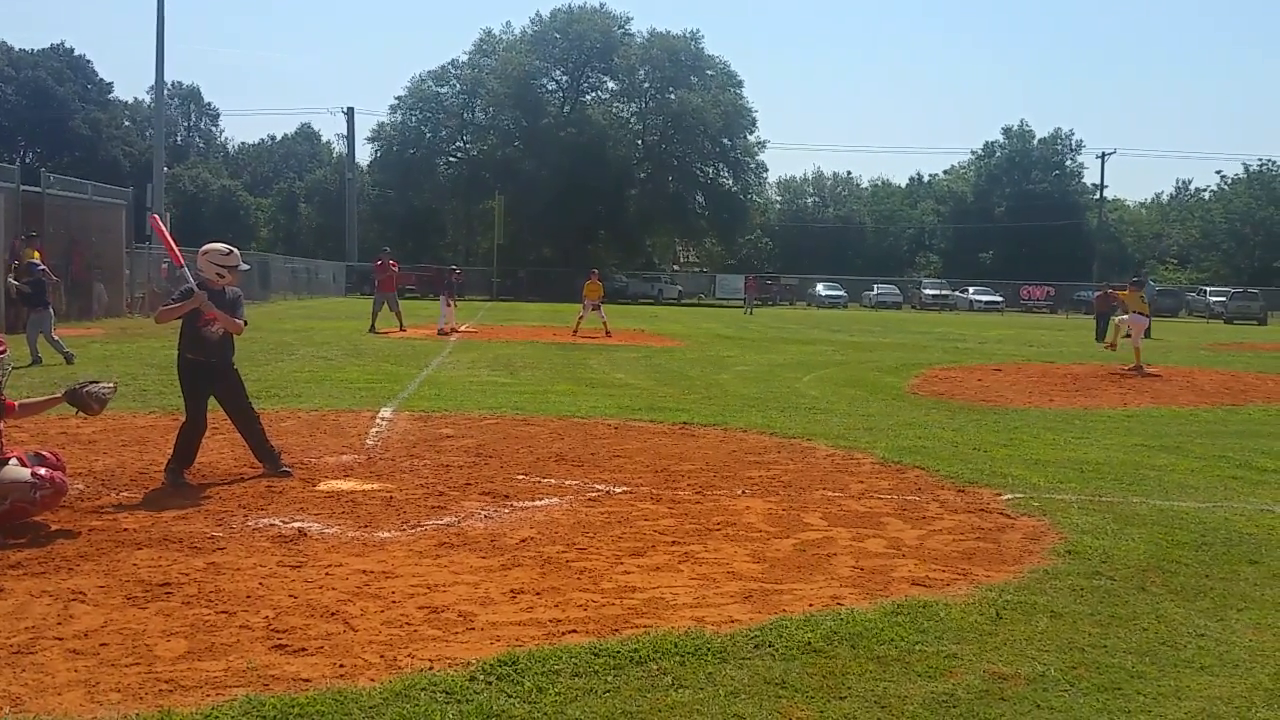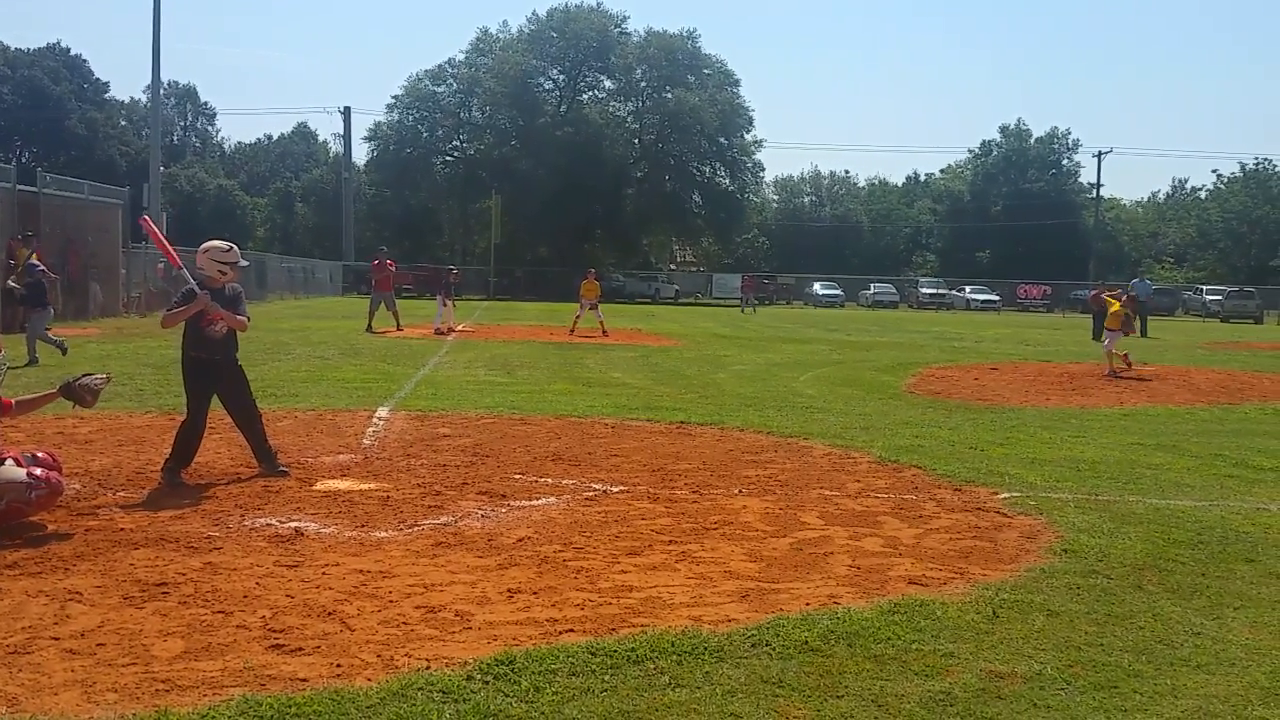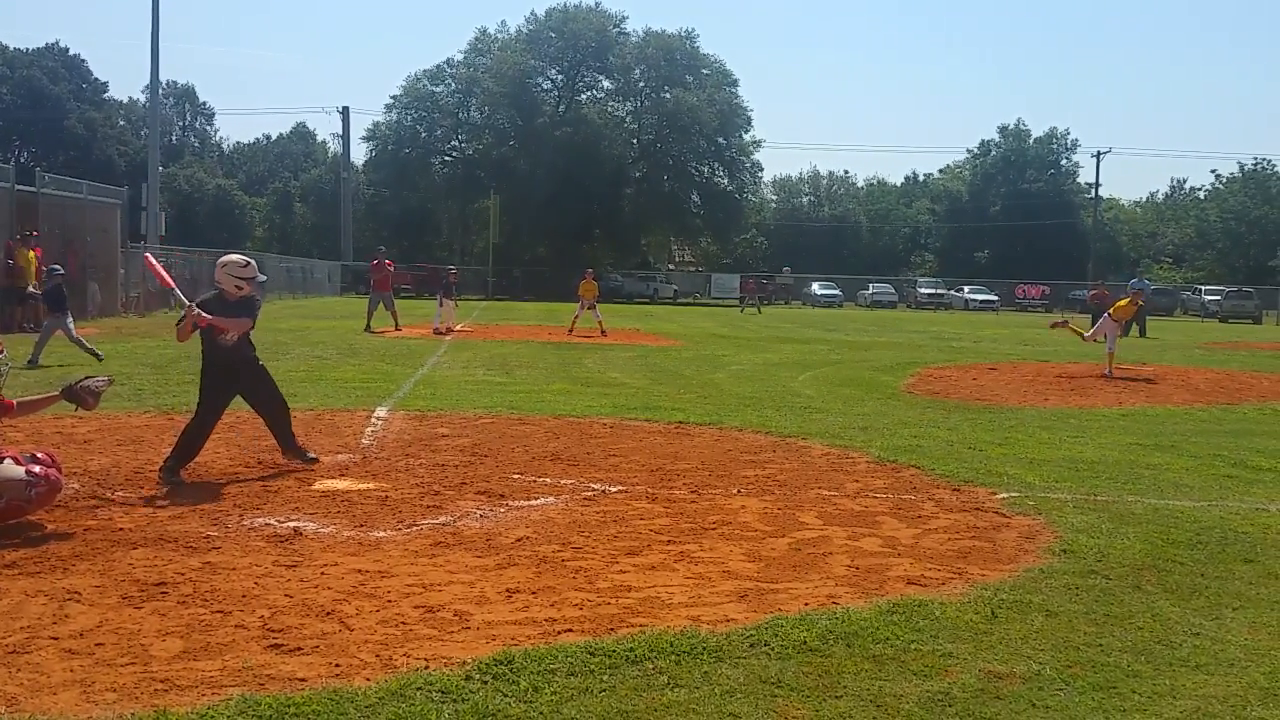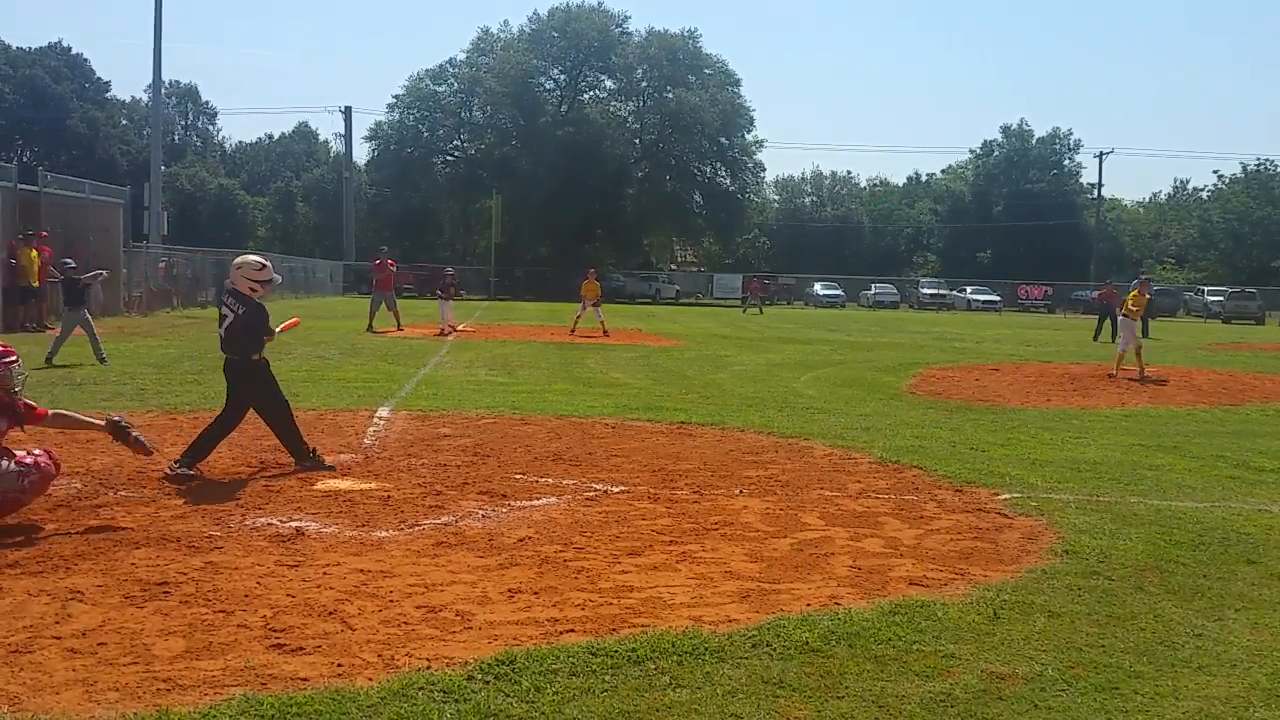
dt=0.4s
person 1, frame 1
left shoulder: (234, 295)
right shoulder: (190, 292)
left elbow: (239, 328)
right elbow: (159, 318)
left wrist: (215, 312)
right wrist: (191, 304)
left hip: (223, 366)
right hip: (194, 366)
left knee: (245, 414)
right knee: (196, 420)
left ankle: (271, 460)
right ankle: (175, 468)
person 1, frame 2
left shoulder: (235, 291)
right shoulder: (192, 293)
left elbow: (243, 325)
right elbow: (165, 322)
left wrist: (220, 311)
right wrist: (196, 306)
left hip: (227, 363)
right hip: (198, 364)
left knee: (248, 412)
right knee: (196, 418)
left ankle: (267, 460)
right ankle: (172, 468)
person 1, frame 3
left shoulder: (251, 300)
right shoulder: (206, 302)
left elbow: (244, 325)
right elbow: (181, 337)
left wrist: (210, 319)
right wrist: (189, 319)
left hip: (246, 363)
right hip: (217, 368)
left knee: (277, 407)
right knee: (205, 417)
left ankle: (291, 448)
right ankle: (172, 466)
person 1, frame 4
left shoulder: (228, 292)
right shoulder: (255, 311)
right elbow: (268, 335)
right wrist: (273, 331)
left hip: (237, 364)
right hip: (247, 368)
left knee: (278, 411)
right knee: (231, 416)
left ankle: (304, 456)
right ankle: (184, 462)
